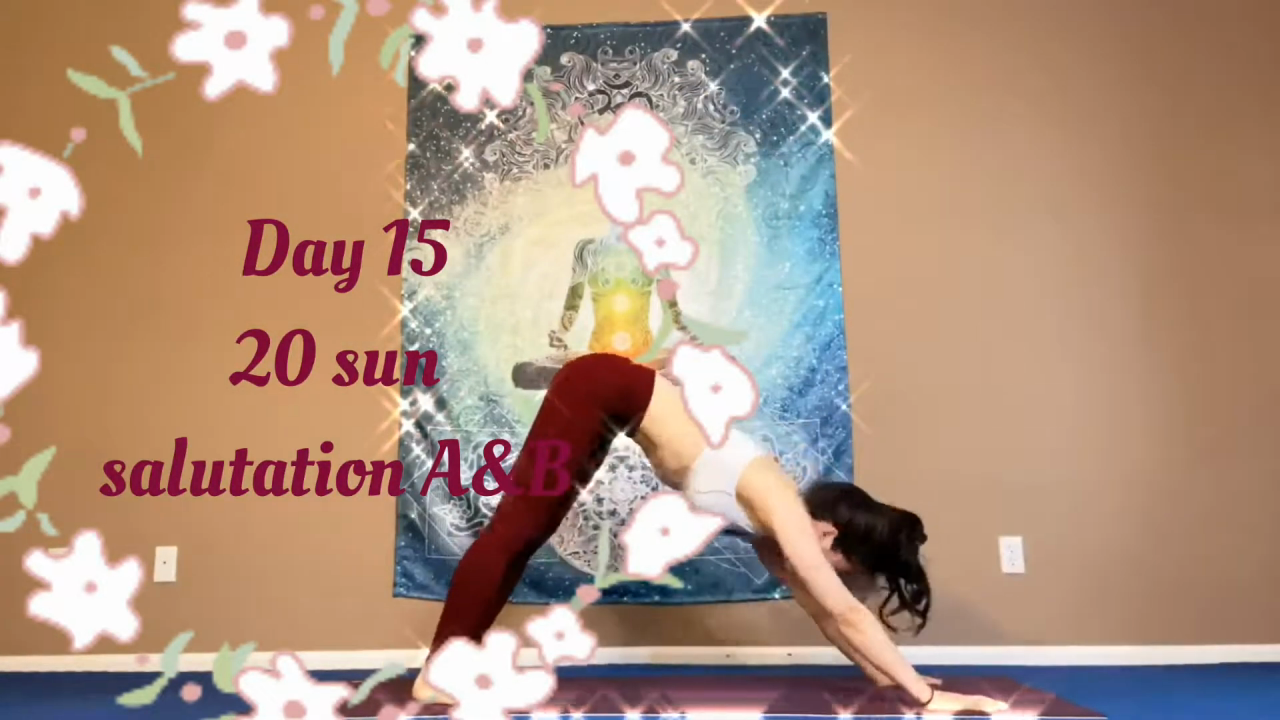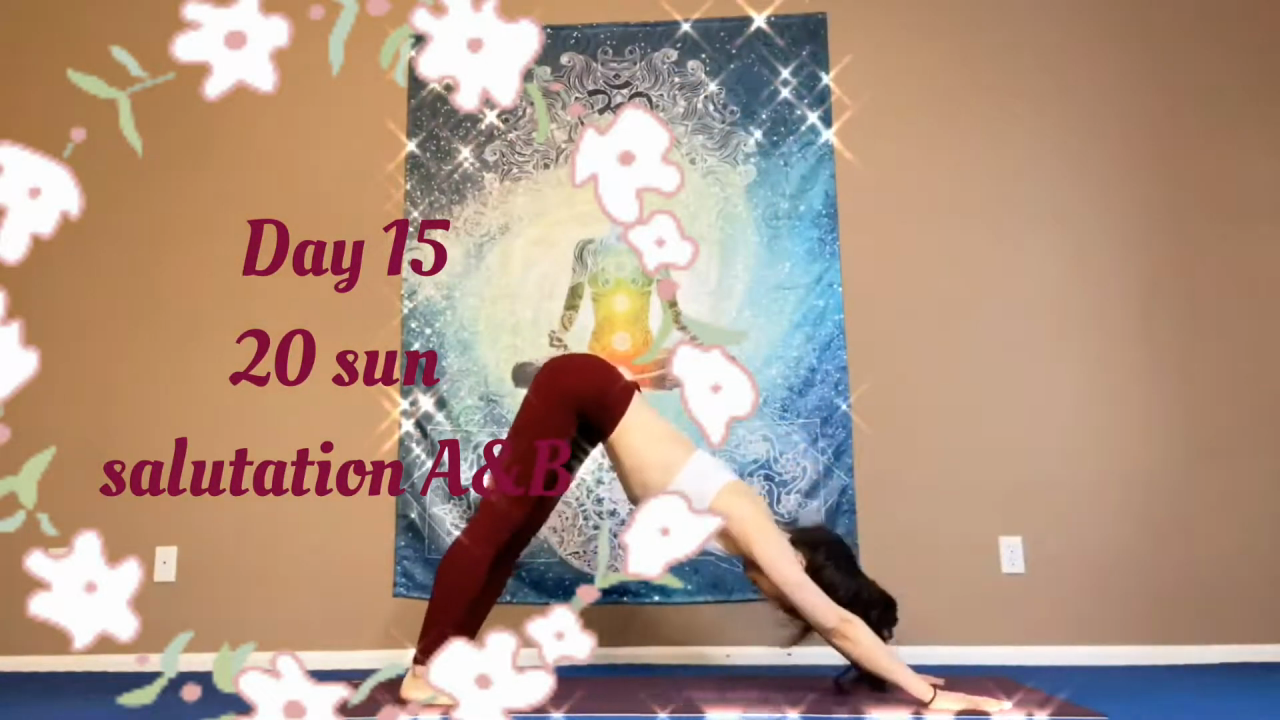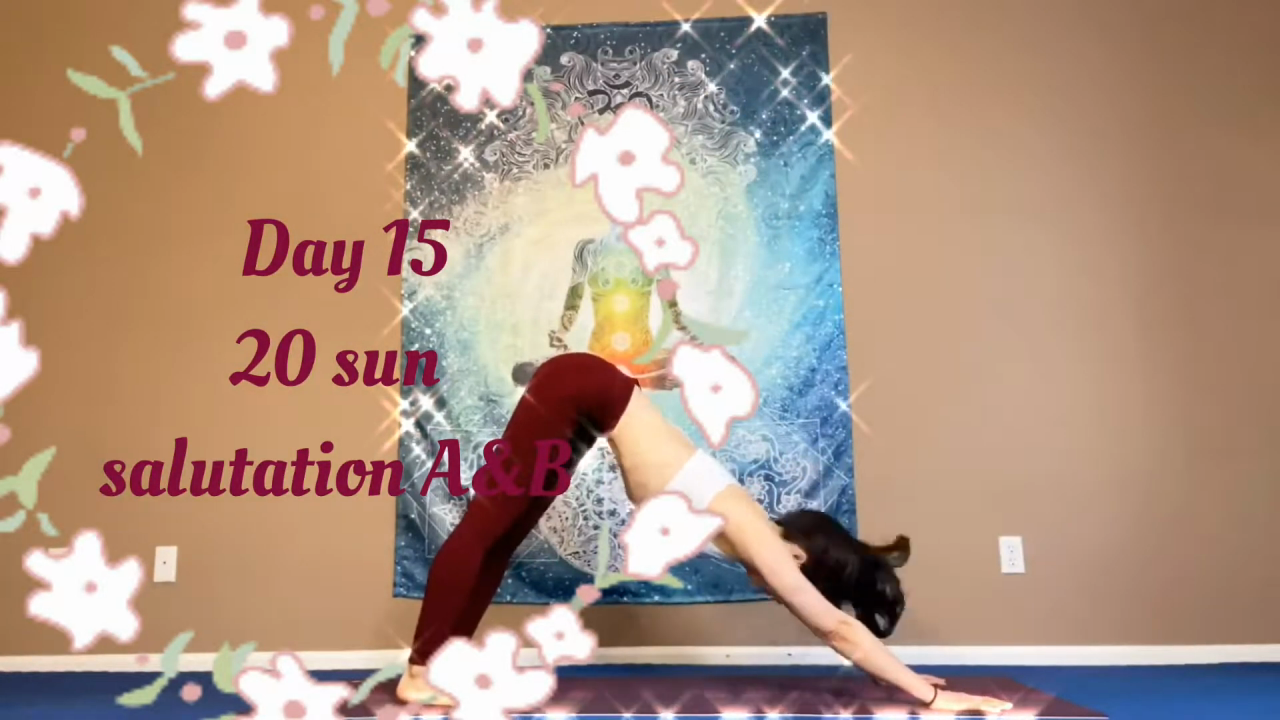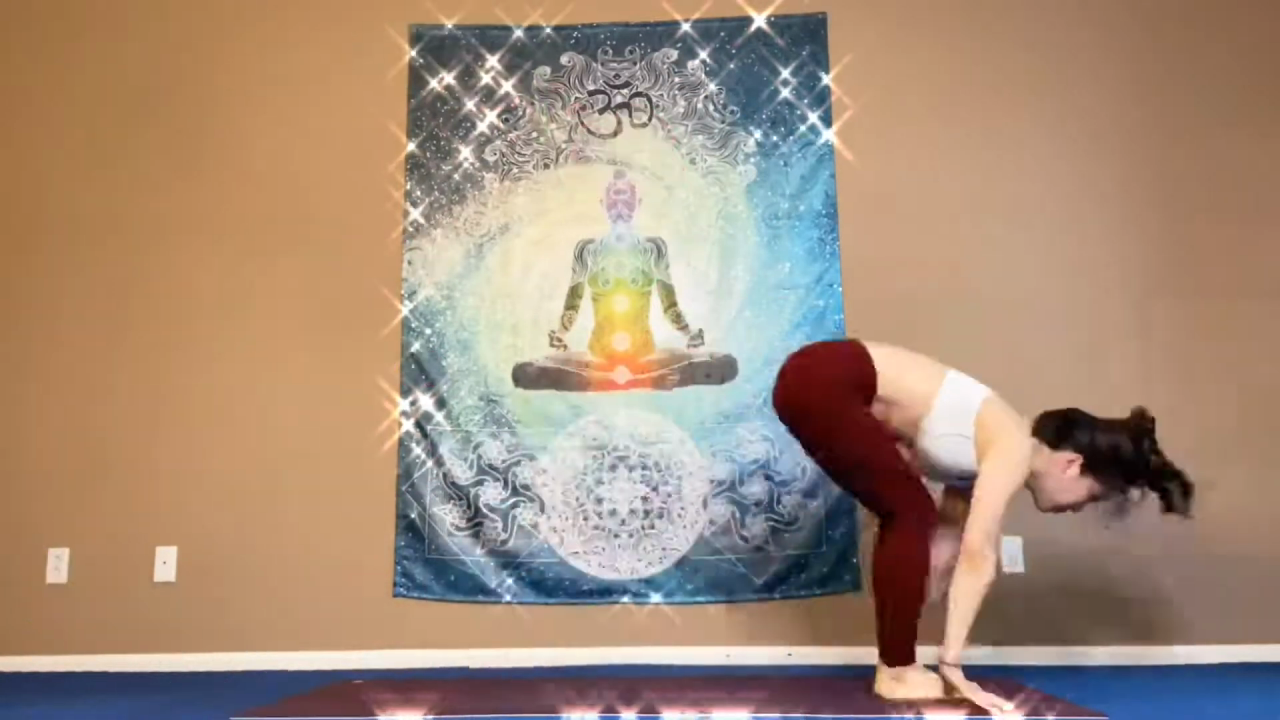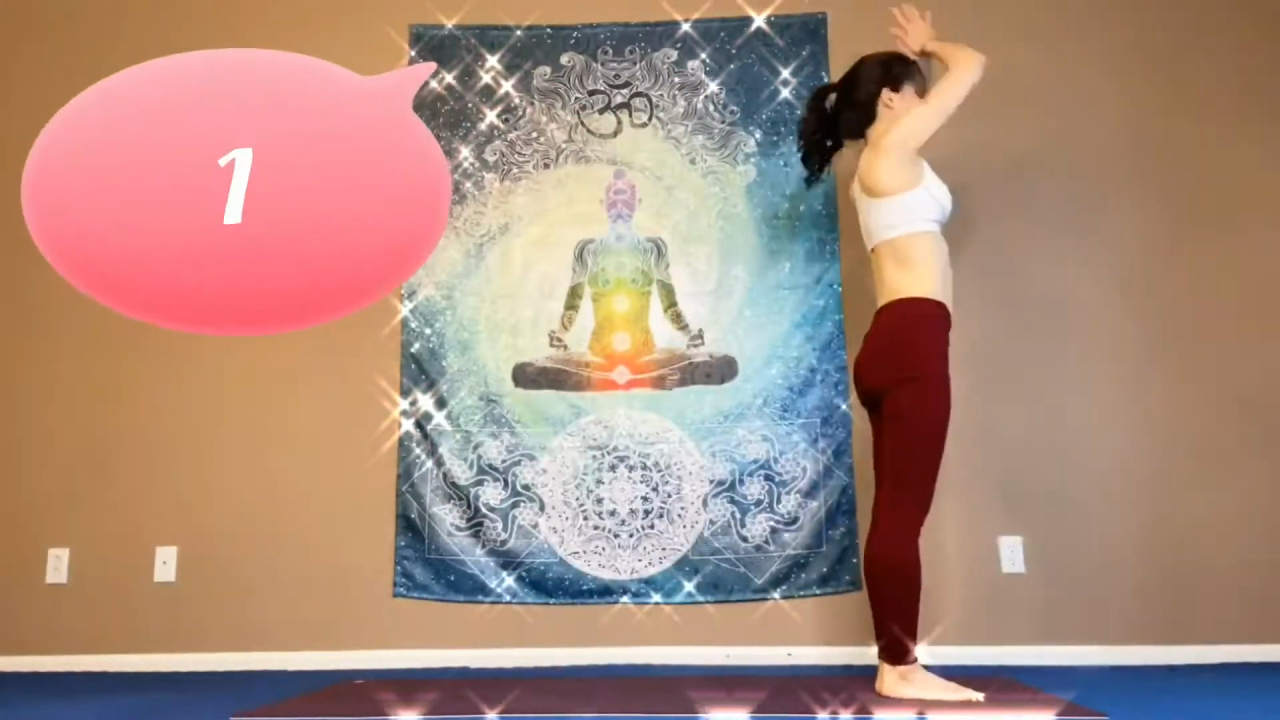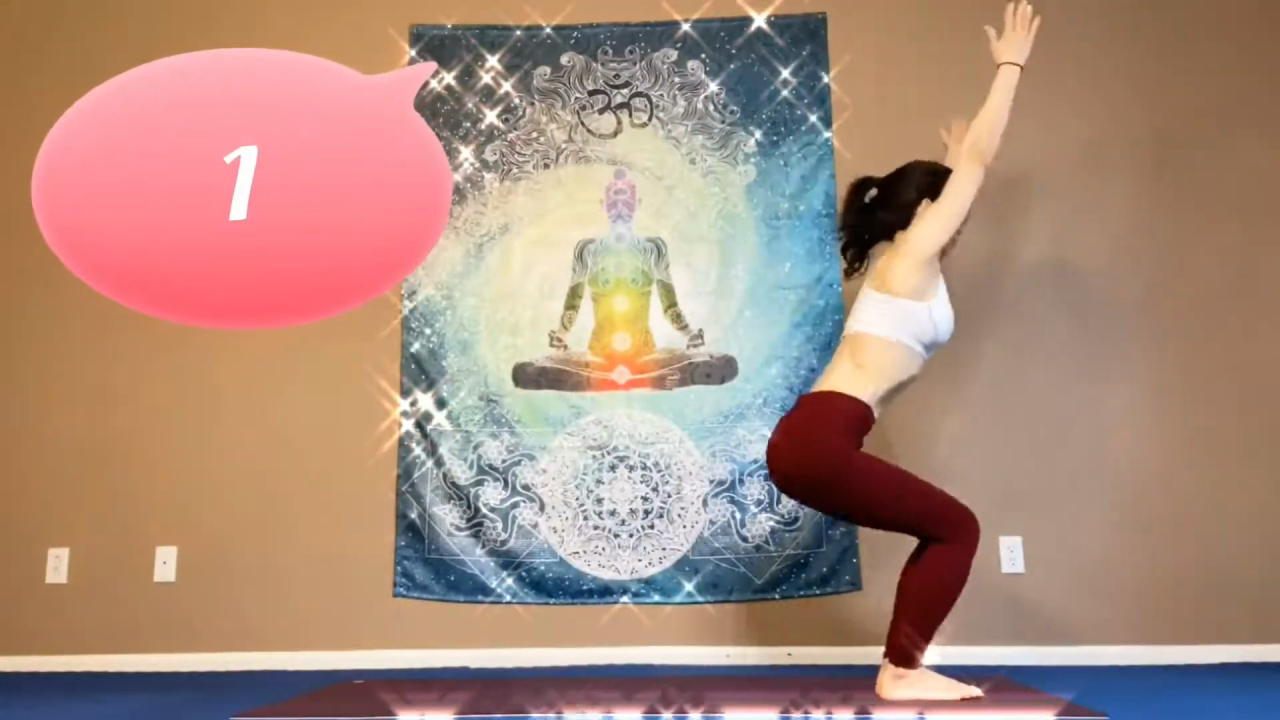
dt=0.4s
person 1, frame 1
left shoulder: (777, 524)
right shoulder: (782, 510)
left elbow: (828, 613)
right elbow: (845, 611)
left hip: (615, 399)
right hip: (603, 390)
left knee: (524, 532)
right knee: (517, 529)
person 1, frame 2
left shoulder: (759, 533)
right shoulder: (756, 534)
left elbow: (834, 623)
right elbow: (837, 625)
left hip: (591, 401)
right hip: (576, 392)
left knee: (508, 535)
right knee: (493, 531)
right ankle: (423, 671)
person 1, frame 3
left shoulder: (756, 531)
right shoulder: (752, 535)
left elbow: (835, 627)
right elbow: (838, 628)
left hip: (588, 399)
right hip: (576, 391)
left knee: (505, 530)
right knee: (488, 525)
right ankle: (420, 669)
person 1, frame 4
left shoulder: (998, 447)
right shoulder: (1012, 449)
right elbow: (975, 563)
right wrist: (951, 663)
left hip: (829, 376)
right hip: (825, 380)
left knee: (903, 514)
right knee: (912, 514)
left ankle: (898, 668)
right ankle: (897, 671)
person 1, frame 5
left shoulder: (879, 162)
right shoulder: (895, 140)
right elbow: (971, 65)
left hip: (895, 343)
right hip: (911, 341)
left knee: (899, 510)
right knee: (903, 511)
left ankle: (899, 663)
right ankle: (898, 667)
person 1, frame 6
left shoulder: (902, 267)
right shoulder: (912, 256)
right elbow: (978, 161)
left wrist: (952, 172)
right wrist: (1009, 66)
left hip: (809, 442)
right hip: (815, 441)
left knee: (940, 527)
right knee: (954, 527)
left ankle: (902, 666)
right ankle: (903, 670)
person 2, frame 1
right shoulder: (587, 250)
left elbow: (669, 301)
right elbow: (572, 304)
left wrist: (685, 335)
right wrist: (560, 336)
left hip: (645, 356)
right knee: (524, 372)
person 2, frame 2
right shoulder: (588, 250)
left elbow: (669, 301)
right elbow: (572, 303)
left wrist: (686, 335)
right wrist: (561, 335)
left hip: (645, 358)
right hip: (599, 355)
person 2, frame 3
right shoulder: (588, 250)
left elbow: (669, 300)
right elbow: (572, 303)
left wrist: (686, 335)
right wrist: (560, 337)
left hip: (645, 357)
right hip: (599, 354)
person 2, frame 4
left shoulder: (654, 249)
right shoulder: (587, 250)
left elbow: (670, 304)
right elbow: (572, 304)
left wrist: (689, 335)
right wrist: (559, 338)
left hip: (646, 355)
right hip: (599, 356)
left knee: (725, 365)
right knee: (525, 372)
person 2, frame 5
left shoulder: (654, 248)
right shoulder: (587, 250)
left elbow: (670, 305)
right elbow: (572, 304)
left wrist: (690, 335)
right wrist: (559, 338)
left hip: (645, 355)
right hip: (598, 356)
left knee: (725, 366)
right knee: (524, 373)
person 2, frame 6
left shoulder: (654, 248)
right shoulder: (587, 250)
left elbow: (670, 305)
right elbow: (572, 304)
left wrist: (689, 335)
right wrist: (559, 338)
left hip: (645, 355)
right hip: (599, 355)
left knee: (725, 366)
right knee: (524, 373)
